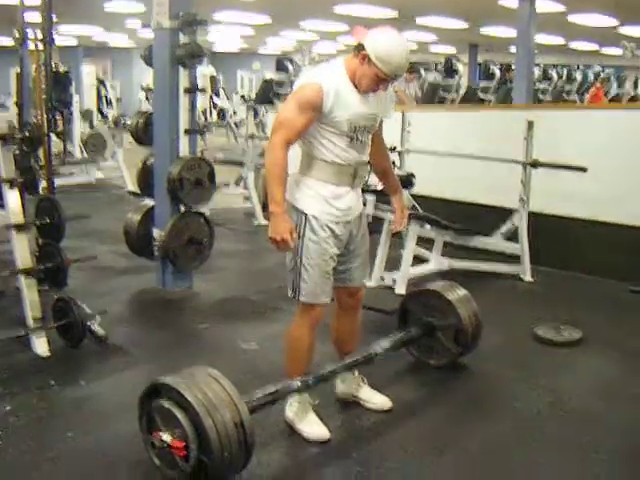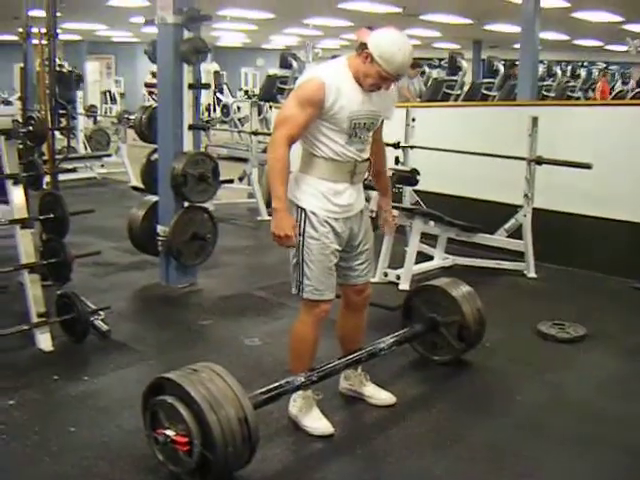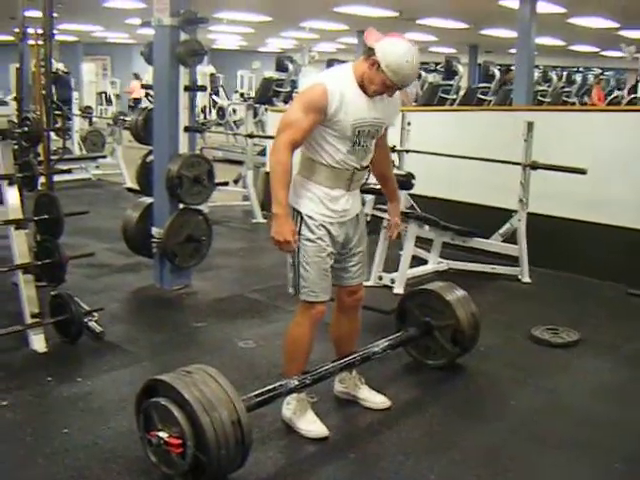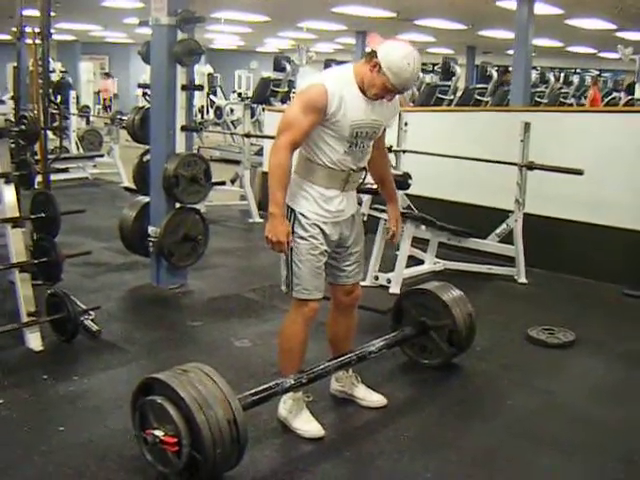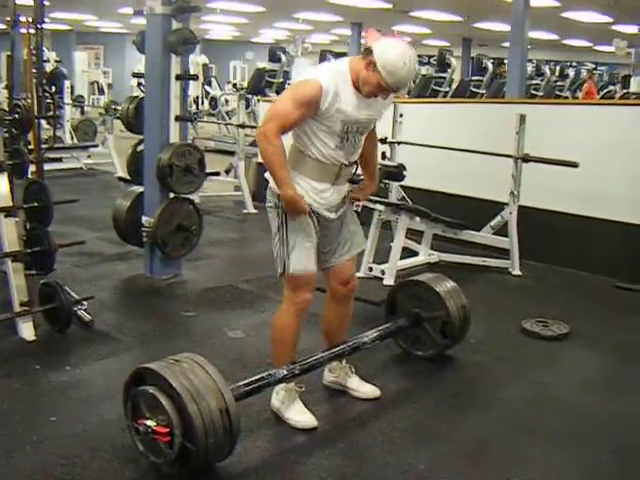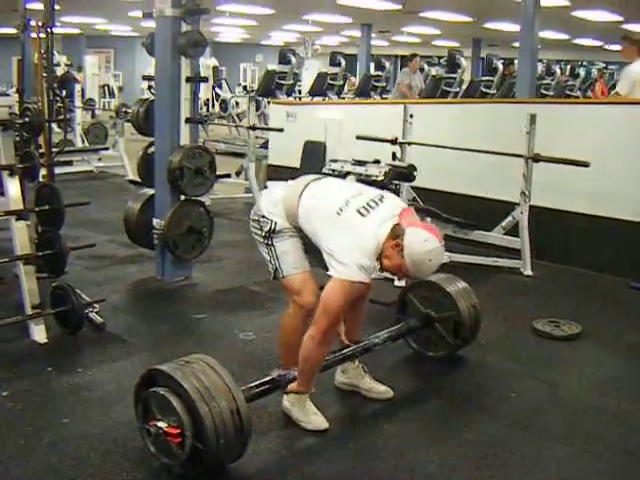
dt=0.7s
person 1, frame 1
left shoulder: (380, 93)
right shoulder: (319, 85)
right elbow: (278, 144)
left wrist: (396, 193)
right wrist: (278, 211)
left hip: (353, 207)
right hip: (316, 209)
left knee: (352, 298)
right knee: (312, 308)
left ankle: (349, 379)
right ankle: (297, 402)
person 1, frame 2
left shoulder: (383, 92)
right shoulder: (321, 82)
right elbow: (280, 141)
left wrist: (385, 196)
right wrist: (280, 208)
left hip: (355, 204)
right hip: (316, 206)
left knee: (359, 295)
right knee: (316, 306)
left ankle: (353, 376)
right ankle: (300, 398)
person 1, frame 3
left shoulder: (388, 100)
right shoulder: (324, 90)
right elbow: (283, 146)
left wrist: (393, 200)
right wrist: (280, 214)
left hip: (351, 209)
right hip: (313, 210)
left knee: (352, 298)
right knee: (312, 308)
left ankle: (348, 379)
right ankle: (295, 401)
person 1, frame 4
left shoulder: (387, 103)
right shoulder: (324, 90)
right elbow: (283, 146)
left wrist: (392, 201)
right wrist: (275, 214)
left hip: (347, 209)
right hip: (308, 209)
left knee: (348, 296)
right knee: (306, 305)
left ankle: (343, 378)
right ankle: (290, 399)
person 1, frame 5
left shoulder: (378, 92)
right shoulder: (319, 84)
right elbow: (268, 132)
left wrist: (370, 179)
right wrist: (290, 191)
left hip: (335, 199)
right hip: (296, 197)
left knee: (344, 285)
right knee: (300, 295)
left ankle: (336, 369)
right ankle: (283, 391)
person 1, frame 6
left shoulder: (402, 216)
right shoulder: (357, 261)
right elbow: (320, 332)
right wrist: (302, 386)
left hip: (311, 200)
right hip: (275, 214)
left knee: (361, 287)
right knee: (305, 298)
left ankle: (350, 370)
right ankle: (295, 394)
